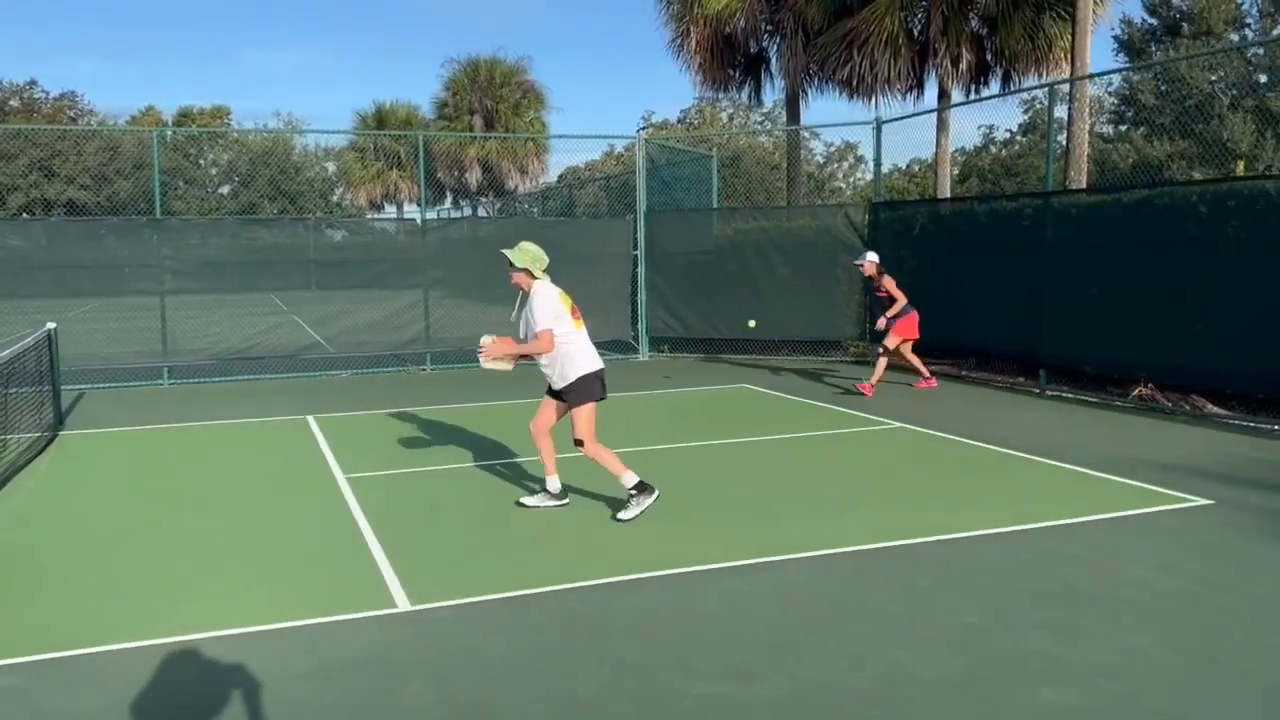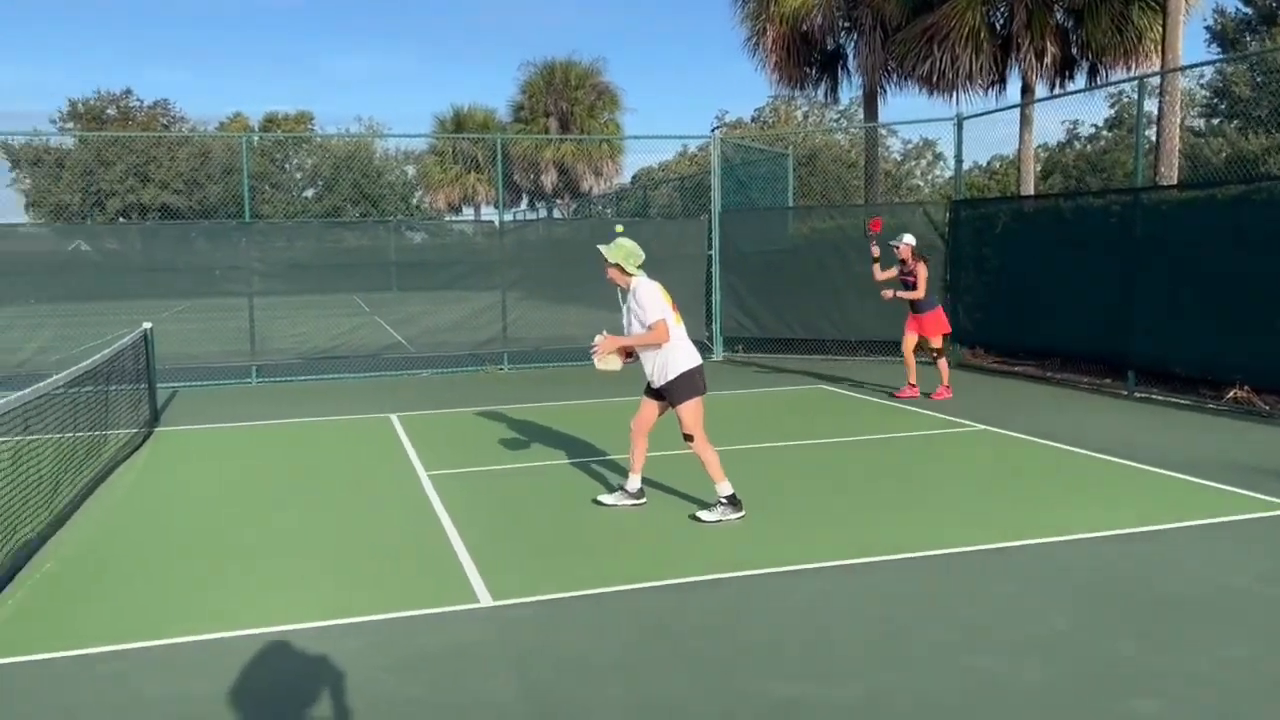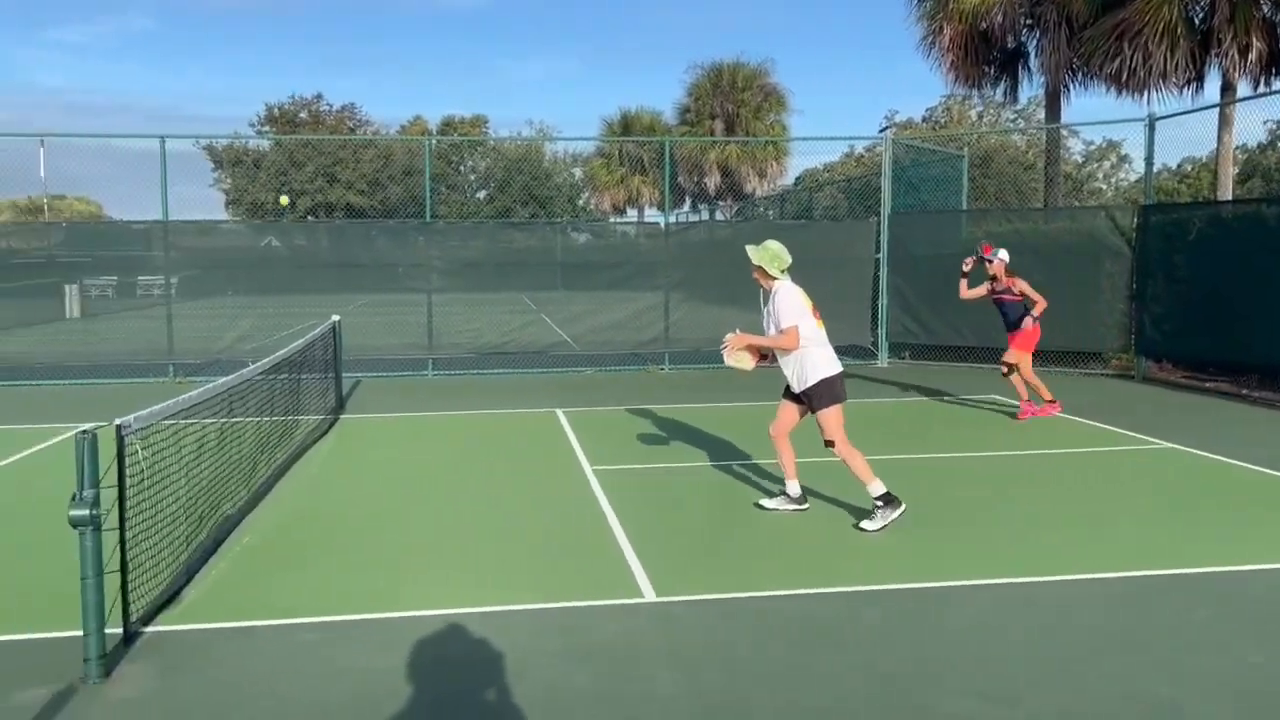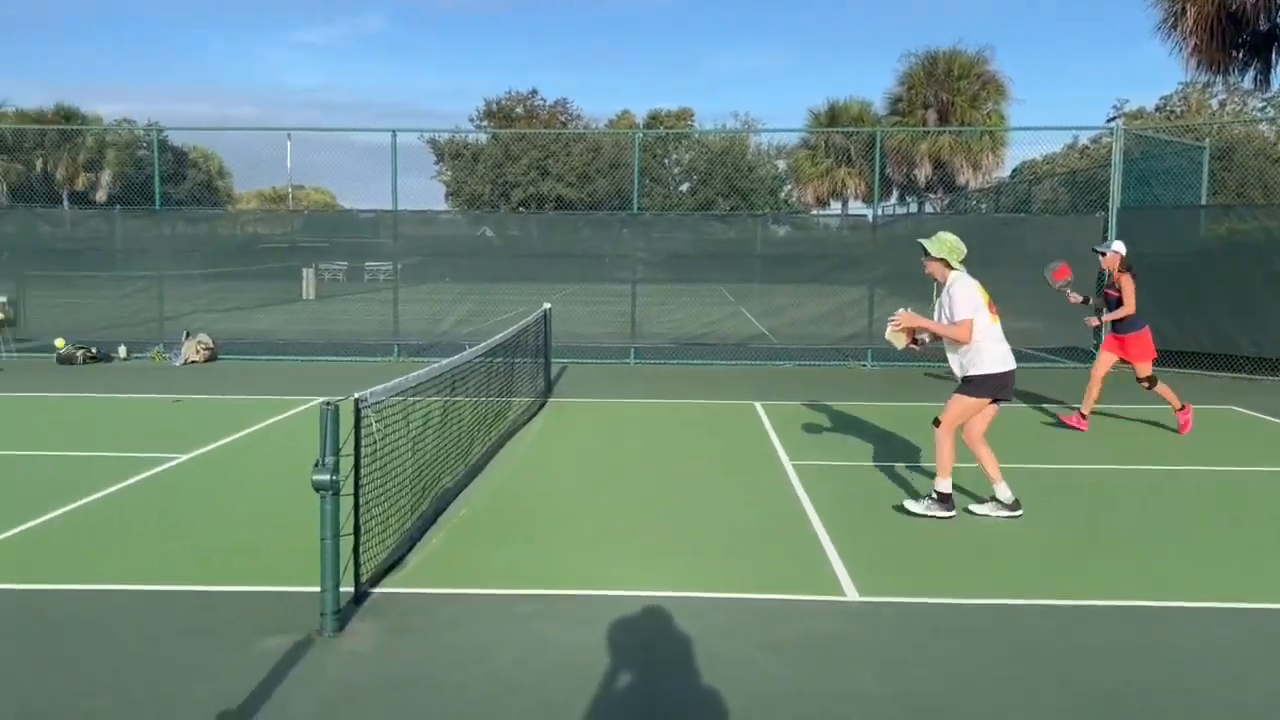
dt=0.4s
person 1, frame 1
left shoulder: (542, 296)
right shoulder: (540, 294)
left elbow: (545, 344)
left wrist: (506, 349)
right wrist: (515, 351)
left hip: (582, 374)
right hip: (564, 377)
left knee: (586, 444)
right knee: (538, 428)
left ankle: (640, 489)
right ankle: (553, 491)
person 1, frame 2
left shoulder: (644, 289)
right shoulder: (635, 292)
left elbow: (661, 335)
left wrist: (619, 341)
right wrist: (624, 351)
left hip: (681, 371)
right hip: (661, 375)
left knee: (695, 439)
right knee: (638, 428)
left ankle: (730, 502)
right ankle: (632, 490)
person 1, frame 3
left shoulder: (785, 294)
right shoulder: (779, 294)
left elbow: (790, 342)
left wrist: (749, 339)
right wrist: (760, 353)
left hip: (820, 376)
right hip: (803, 379)
left knee: (838, 445)
right knee: (778, 431)
left ankle: (887, 502)
right ankle: (793, 494)
person 1, frame 4
left shoulder: (959, 286)
right shoulder: (954, 287)
left elbow: (963, 334)
right elbow: (949, 332)
left wrist: (920, 321)
right wrist: (919, 333)
left hip: (988, 371)
right hip: (990, 370)
left knee: (943, 427)
right knee: (972, 437)
left ankle: (942, 499)
right ankle: (1005, 500)
person 2, frame 1
left shoulder: (885, 280)
right shoulder: (875, 281)
left elbow: (903, 301)
left wrist: (885, 317)
right wrist: (885, 318)
left hip: (906, 318)
right hip: (900, 319)
left knee: (883, 348)
right knee: (906, 353)
left ankle: (870, 385)
right ankle: (928, 379)
person 2, frame 2
left shoulder: (920, 266)
right shoulder: (901, 267)
left elbow: (920, 293)
right elbow: (879, 277)
left wrist: (894, 294)
right wrist: (876, 258)
left hip: (930, 313)
right hip: (915, 314)
left knee: (936, 352)
right knee: (906, 349)
left ankle: (946, 388)
right ankle: (912, 387)
person 2, frame 3
left shoulder: (1016, 283)
right shoulder: (990, 285)
left elbow: (1042, 302)
right elbow: (964, 294)
left wrist: (1030, 317)
right wrist: (965, 273)
left hip: (1028, 330)
right hip: (1014, 332)
left knee: (1006, 366)
right knee: (1025, 374)
left ankle: (1026, 403)
right ankle: (1051, 403)
person 2, frame 4
left shoulder: (1125, 278)
right shoulder: (1111, 279)
left elbow: (1130, 308)
left wrist: (1100, 318)
right wrist: (1082, 299)
left hip: (1136, 335)
right hip: (1117, 336)
left knee: (1146, 380)
right knee: (1096, 372)
left ankle: (1182, 410)
right ankle: (1082, 417)
